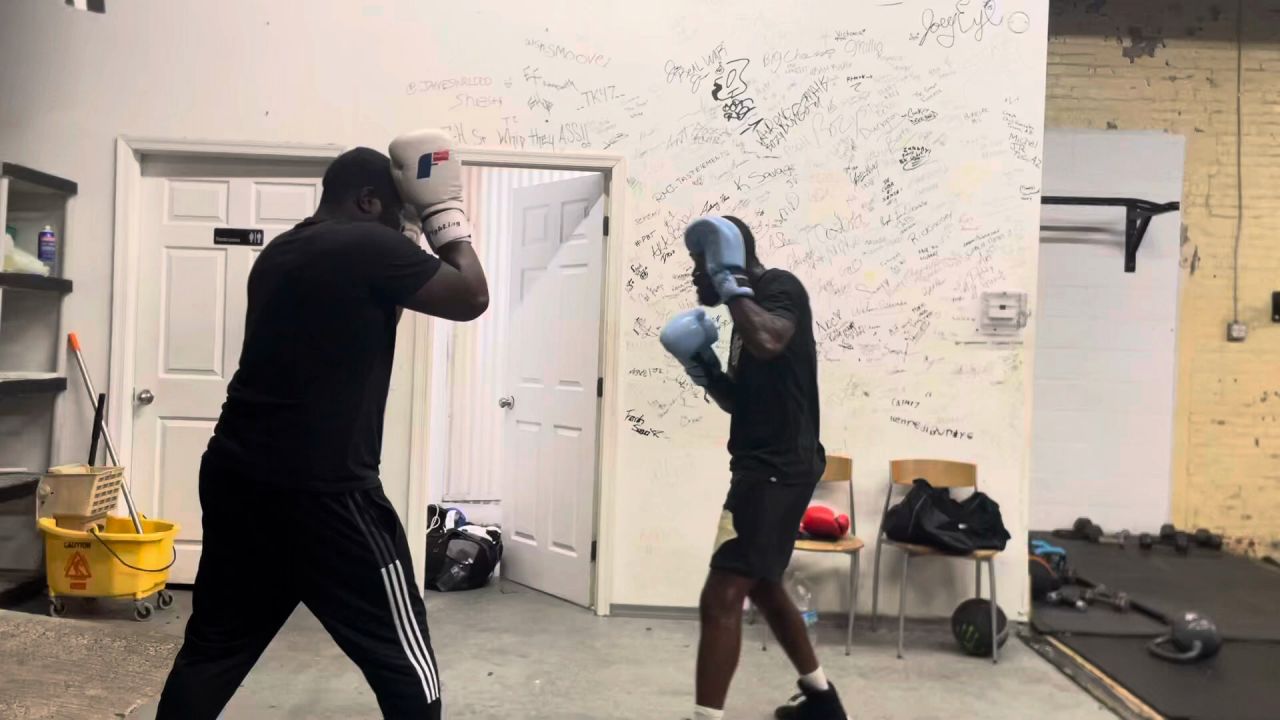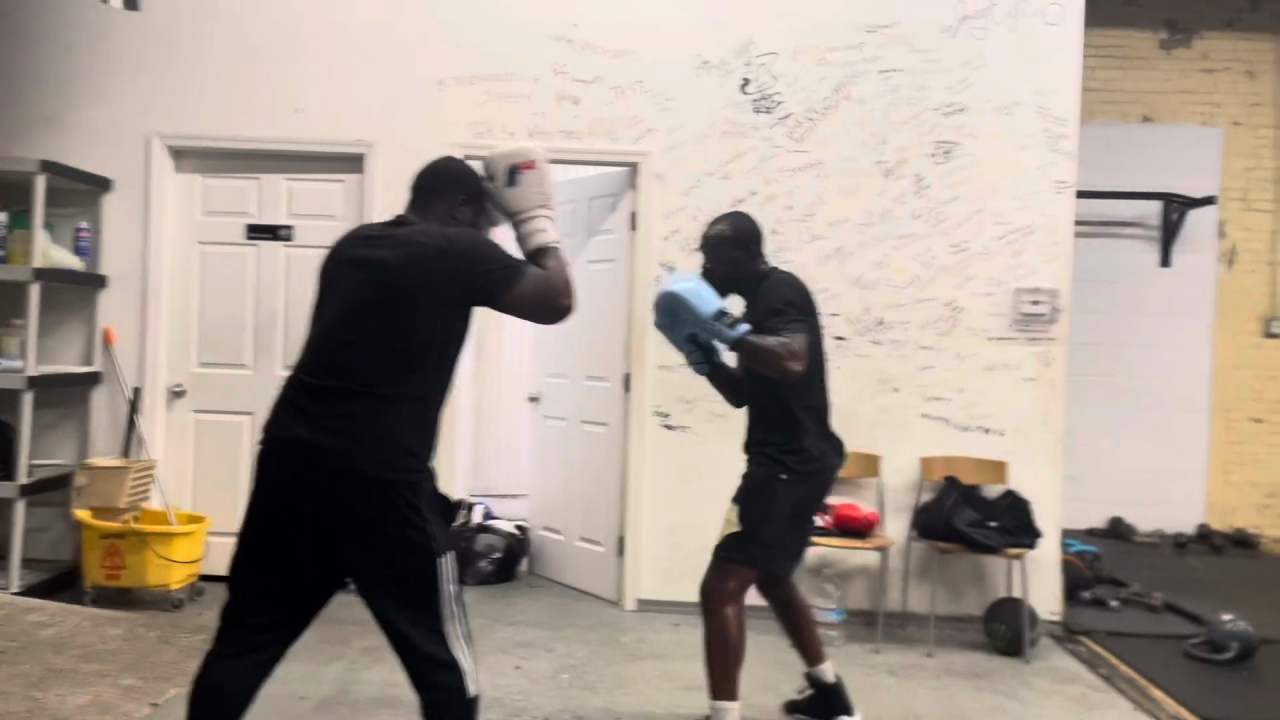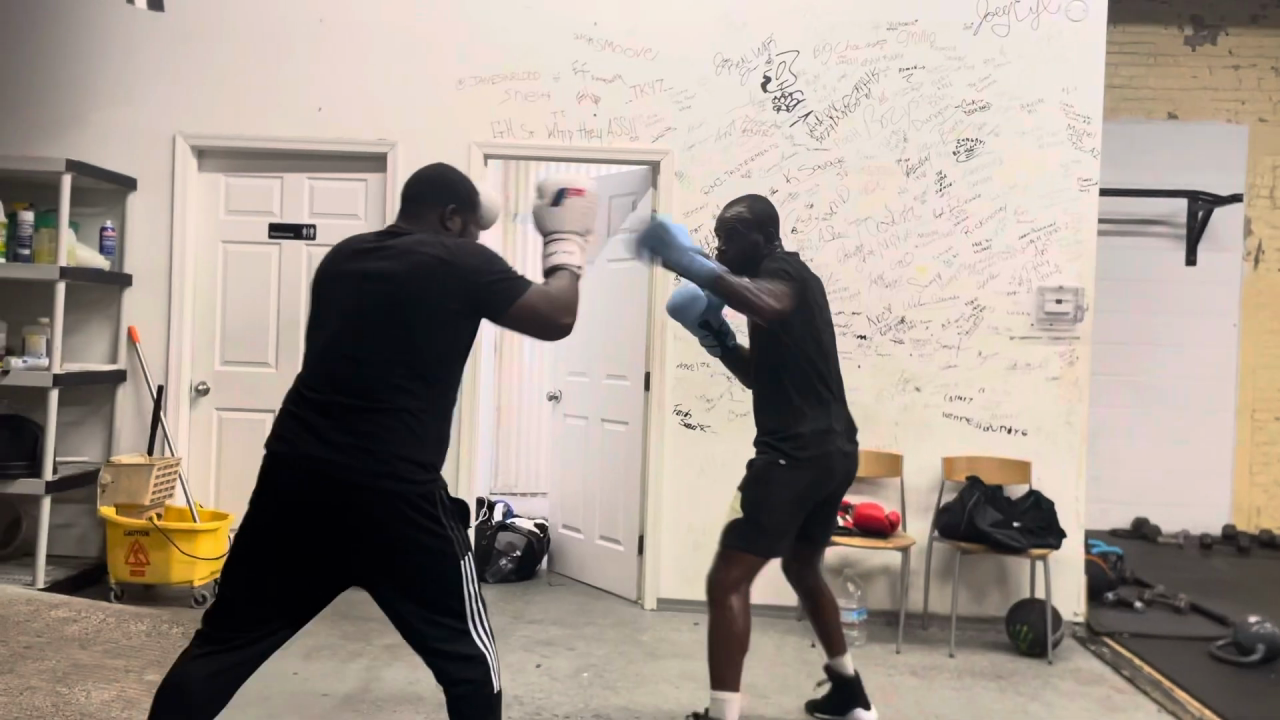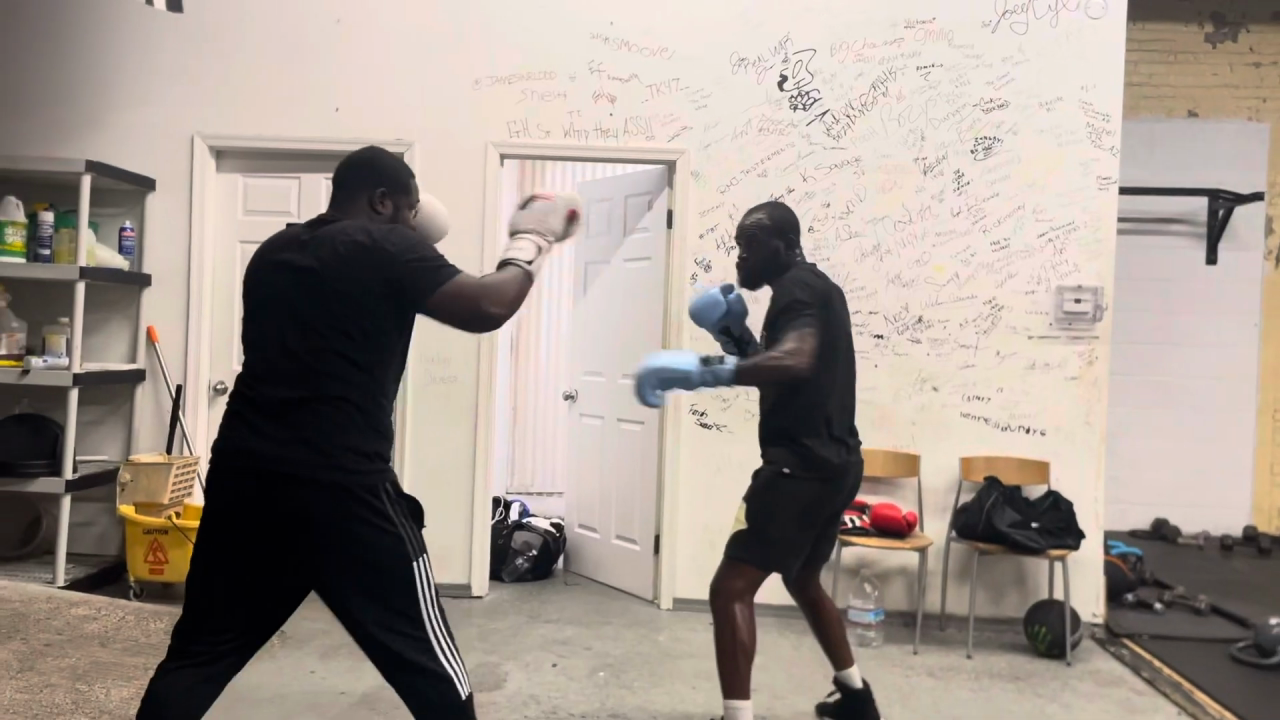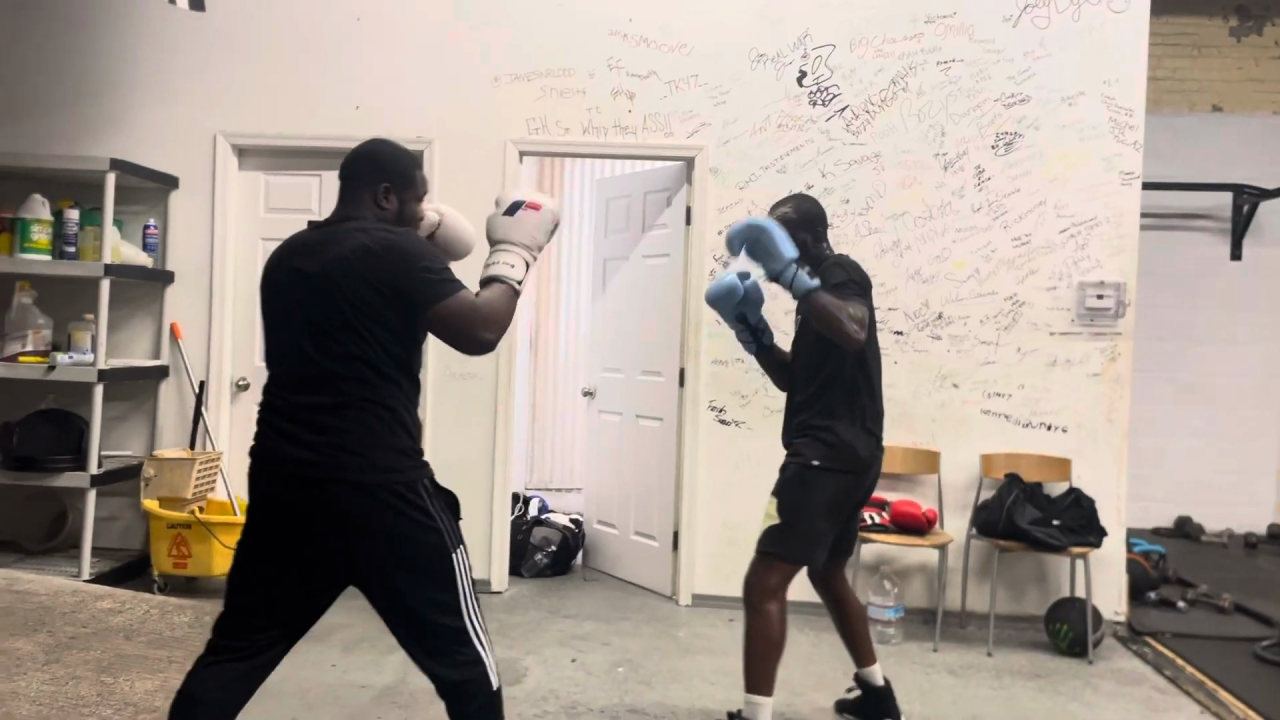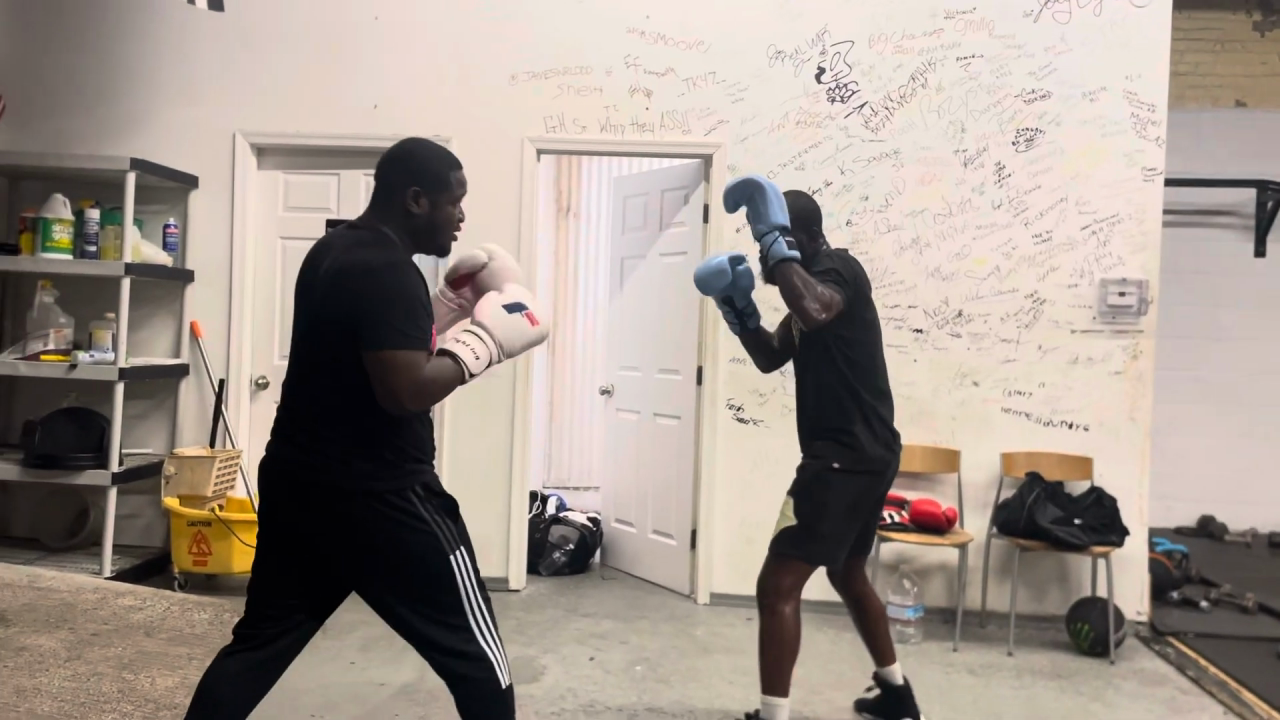
dt=0.3s
person 1, frame 1
left shoulder: (281, 252)
right shoulder: (370, 248)
right elbow: (471, 297)
left wrist: (419, 217)
right wrist: (443, 209)
left hip: (236, 476)
right hip: (322, 491)
left knee: (212, 648)
right knee: (403, 665)
person 1, frame 2
left shoulder: (354, 246)
right shoulder: (456, 252)
right elbow: (554, 301)
right wrist: (534, 216)
left hip: (291, 461)
right hip: (380, 480)
left knee: (246, 637)
right knee: (442, 658)
person 1, frame 3
left shoulder: (343, 258)
right shoulder: (459, 265)
right elbow: (555, 317)
right wrist: (567, 241)
left hip: (295, 474)
right hip: (394, 491)
left knee: (225, 642)
right knee: (467, 661)
person 1, frame 4
left shoulder: (273, 252)
right shoulder: (386, 248)
right elbow: (483, 308)
right wrist: (531, 241)
left hip: (242, 477)
right hip: (341, 488)
left knee: (197, 653)
right knee: (427, 667)
person 1, frame 5
left shoulder: (287, 257)
right shoulder: (395, 252)
right elbow: (477, 335)
right wrist: (514, 251)
left hip: (284, 479)
right hip: (382, 485)
left knee: (239, 646)
right knee: (462, 658)
person 1, frame 6
left shoulder: (333, 251)
right shoulder: (387, 271)
right elbow: (405, 391)
left wrist: (446, 308)
right wrist: (485, 339)
left hip: (297, 484)
right hip: (382, 495)
left knee: (258, 645)
right knee: (473, 655)
person 2, frame 1
left shoulder: (781, 288)
right shoulder: (755, 303)
left elbow: (768, 343)
left wrist: (728, 279)
right wrist: (703, 367)
left hip: (774, 470)
right hip: (774, 465)
left knee: (721, 598)
right knee: (762, 584)
person 2, frame 2
left shoulder: (780, 292)
right shoulder: (762, 301)
left elbow: (791, 363)
right elbow: (746, 392)
left wrist: (723, 327)
right wrist: (704, 355)
left hip: (785, 466)
right hip: (794, 461)
left knee: (721, 589)
right knee: (770, 577)
person 2, frame 3
left shoulder: (786, 272)
right shoulder: (786, 279)
left elbow: (767, 303)
right elbow: (761, 376)
left wrist: (695, 262)
right wrist: (713, 335)
left hip: (794, 457)
right hip: (827, 451)
left knee: (726, 583)
right knee: (803, 567)
person 2, frame 4
left shoulder: (799, 289)
right shoulder: (817, 289)
left elbow: (795, 362)
left wrist: (706, 371)
right wrist: (738, 340)
left hip: (799, 465)
right hip: (836, 465)
left knee: (731, 589)
right knee: (801, 579)
person 2, frame 5
left shoulder: (842, 274)
right shoulder: (818, 285)
left elbow: (853, 330)
right elbow: (790, 376)
left wrist: (791, 273)
right wrist: (750, 327)
left hip: (826, 457)
right hip: (847, 456)
left knee: (764, 585)
right knee: (827, 573)
person 2, frame 6
left shoulder: (836, 268)
right shoulder: (815, 276)
left elbow: (813, 312)
right elbow: (771, 357)
left wrist: (774, 242)
right wrist: (738, 309)
left hip: (843, 457)
right hip: (864, 454)
left knee: (778, 585)
right knee: (847, 572)
